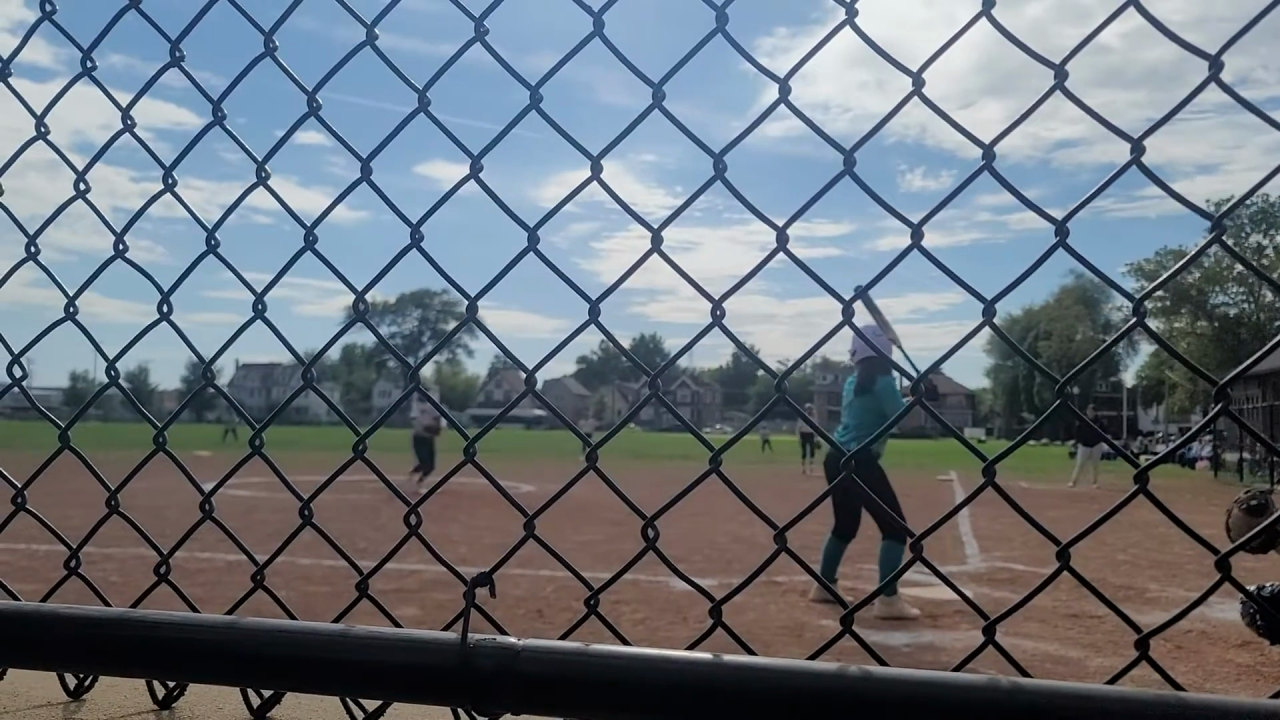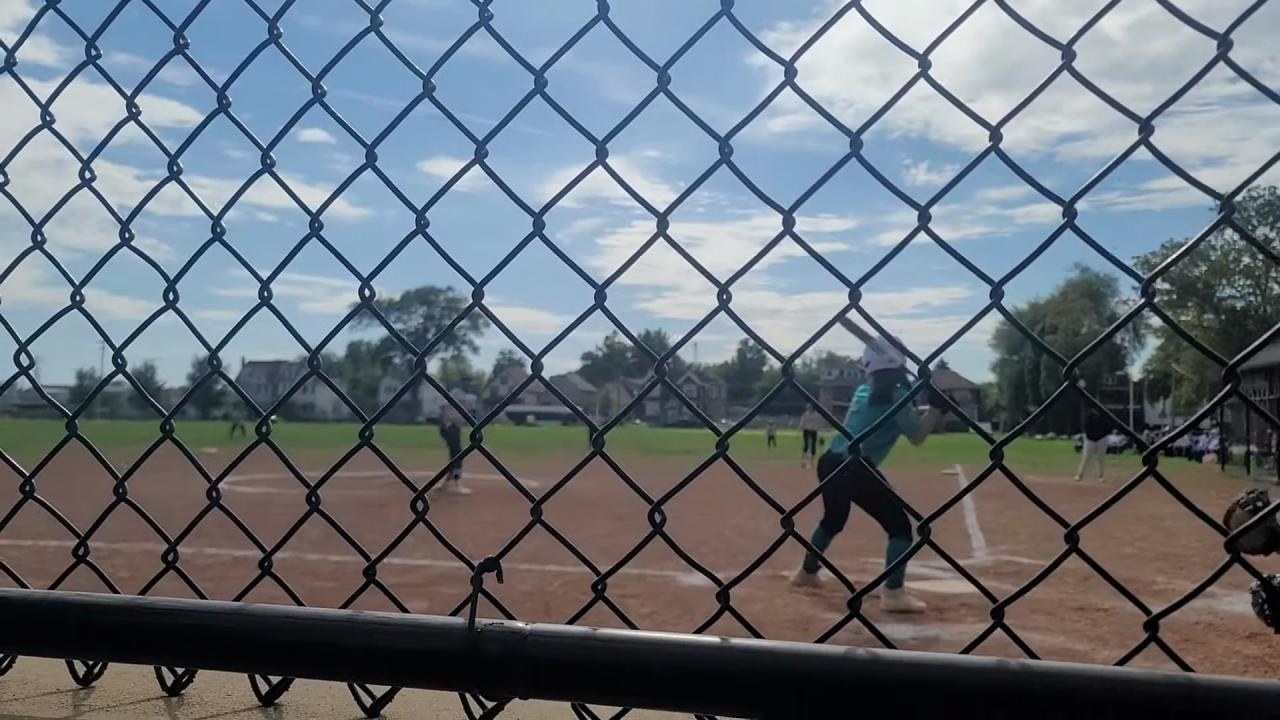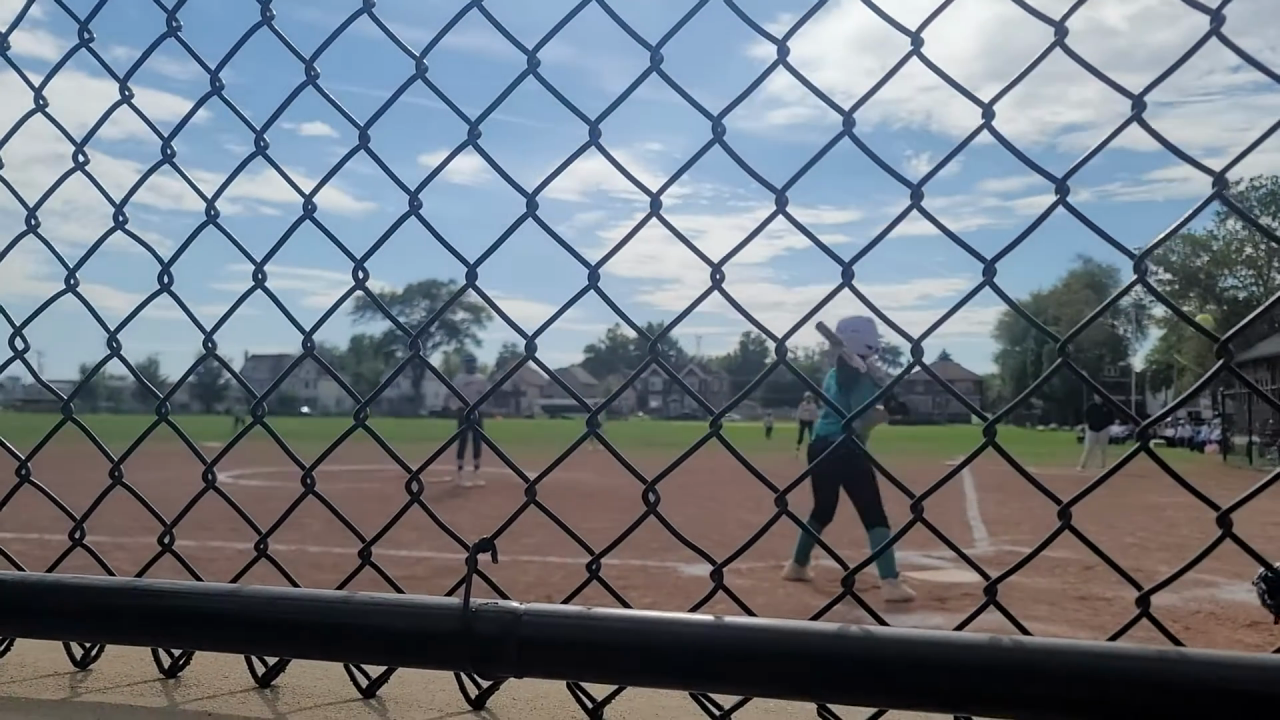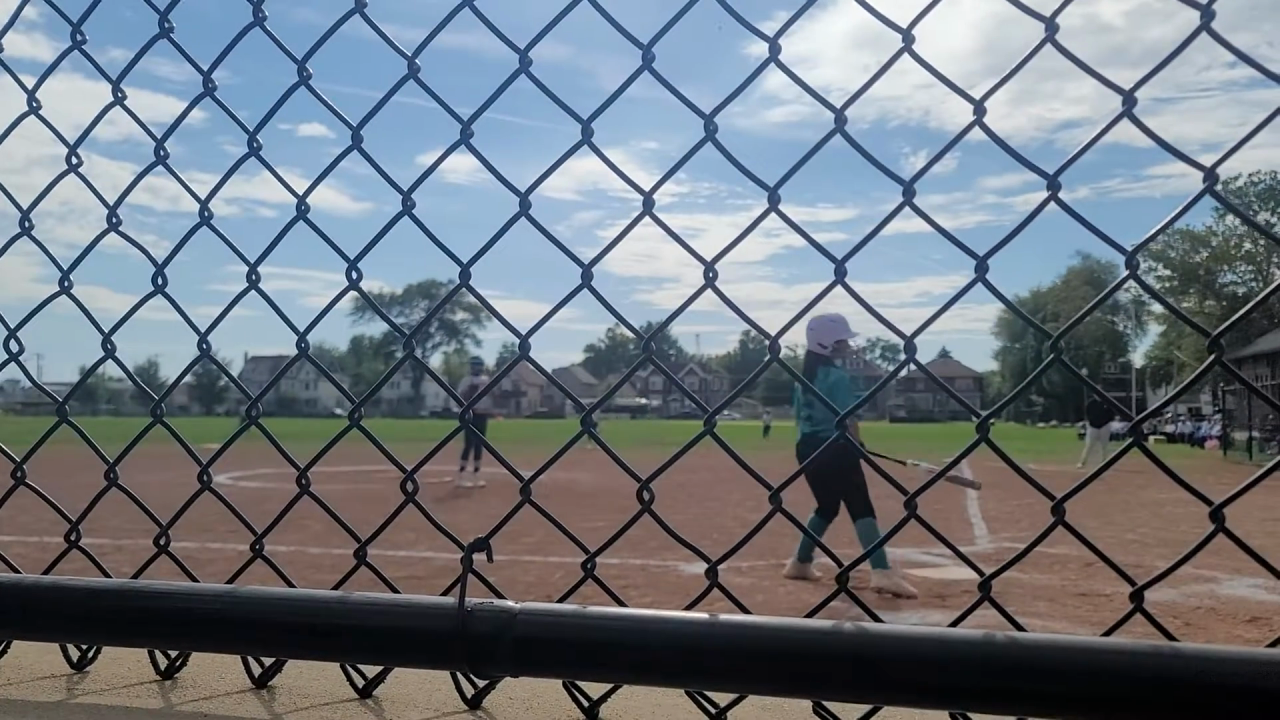
dt=0.5s
person 1, frame 1
left shoulder: (852, 382)
right shoulder: (881, 381)
left hip: (837, 459)
right hip: (860, 462)
left knee: (845, 526)
right knee: (894, 526)
left ankle: (823, 586)
right ankle: (888, 599)
person 1, frame 2
left shoulder: (864, 391)
right shoulder: (895, 394)
right elbow: (916, 436)
left wrist: (926, 410)
right wrist: (936, 409)
left hip: (830, 463)
right hip: (856, 470)
left knee: (832, 519)
right knee: (899, 526)
left ankle: (807, 571)
right ankle: (894, 593)
person 1, frame 3
left shoulder: (835, 374)
right shoulder: (861, 379)
right elbow: (861, 425)
left wrist: (882, 405)
right wrist: (886, 411)
left hip: (820, 448)
right hip: (846, 452)
left knee: (822, 510)
right knee: (874, 515)
left ankle: (797, 565)
right ankle: (891, 582)
person 1, frame 4
left shoulder: (804, 375)
right shoulder: (838, 377)
right elbow: (848, 421)
right wrist: (856, 446)
left hip: (807, 447)
right hip: (833, 448)
left knee: (826, 507)
right knee: (861, 509)
left ankle: (800, 563)
right ankle: (882, 573)
